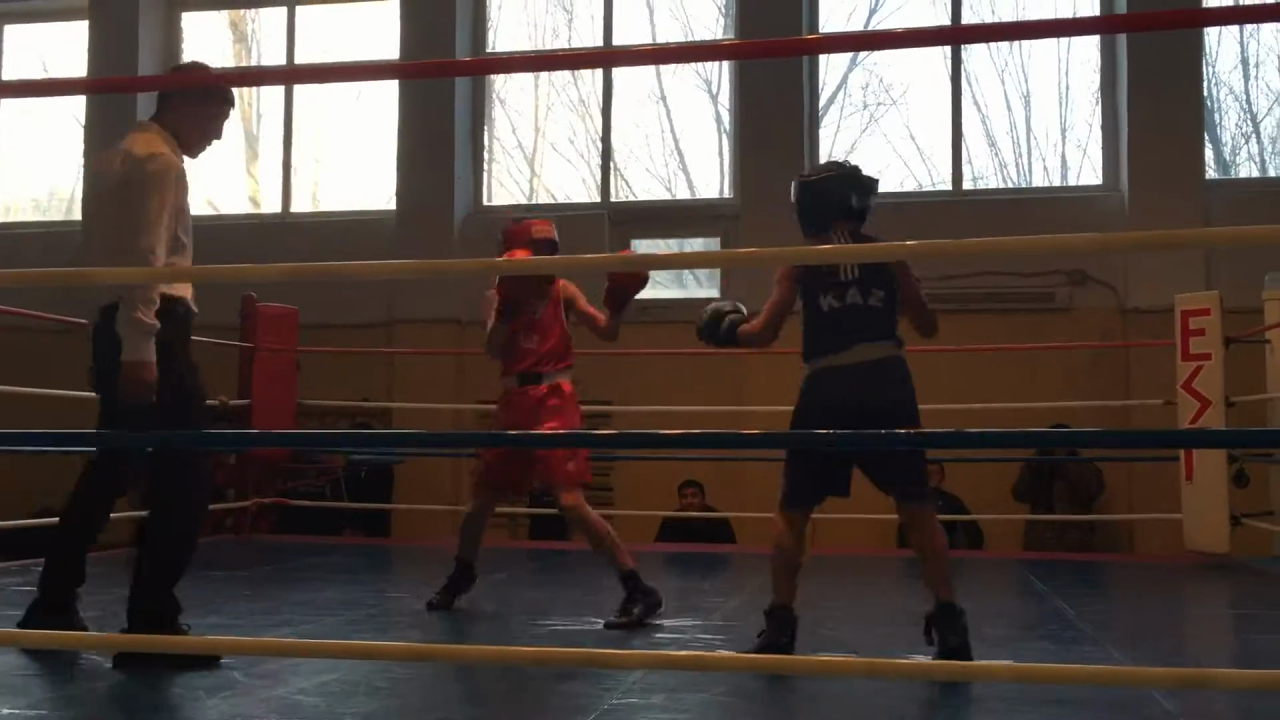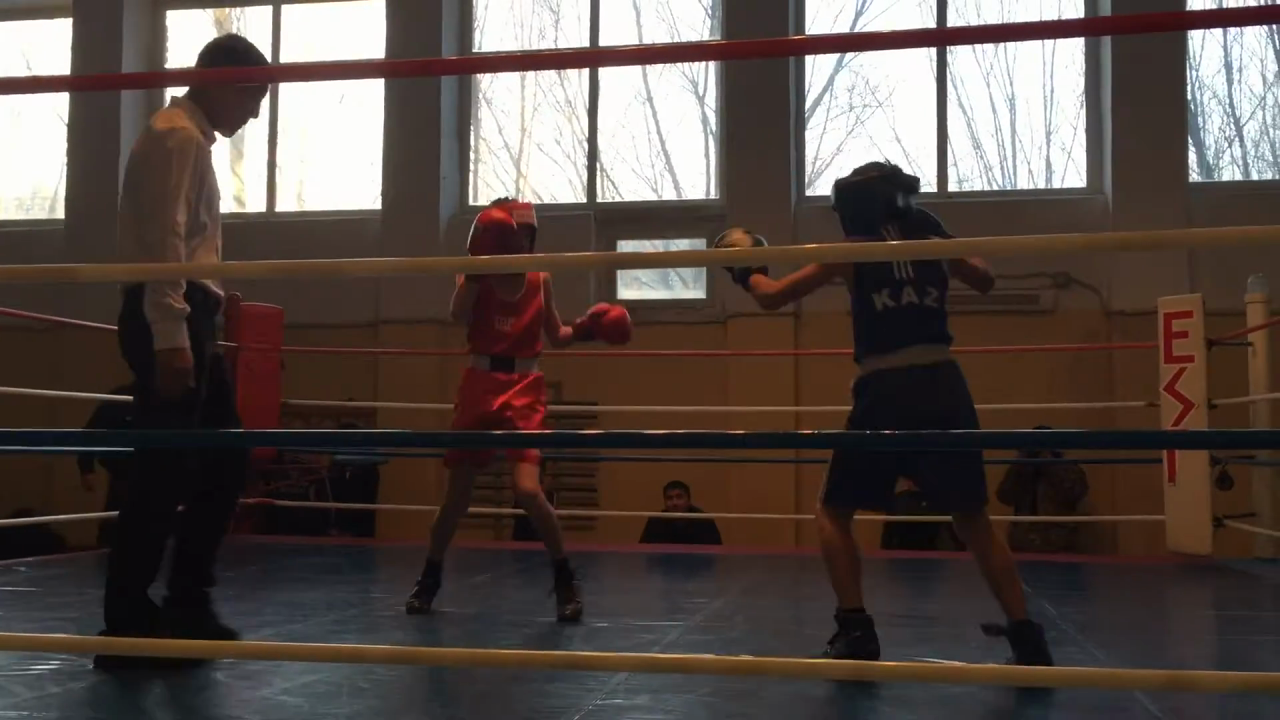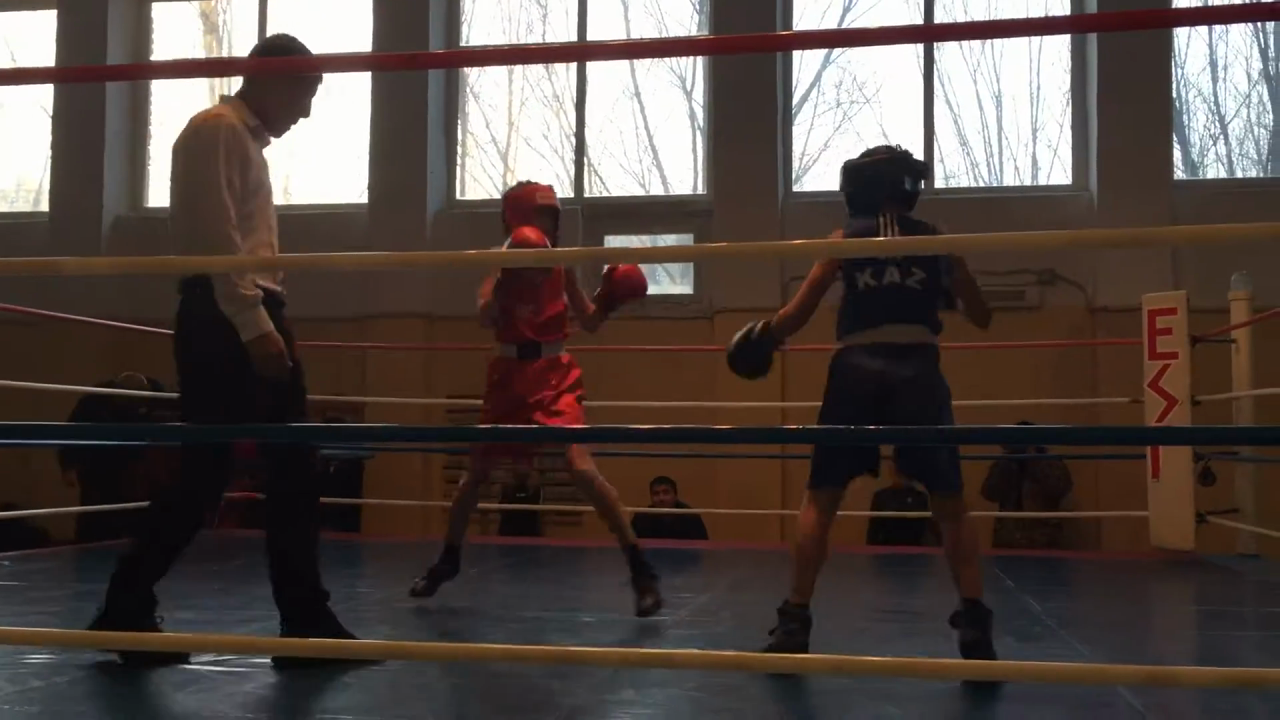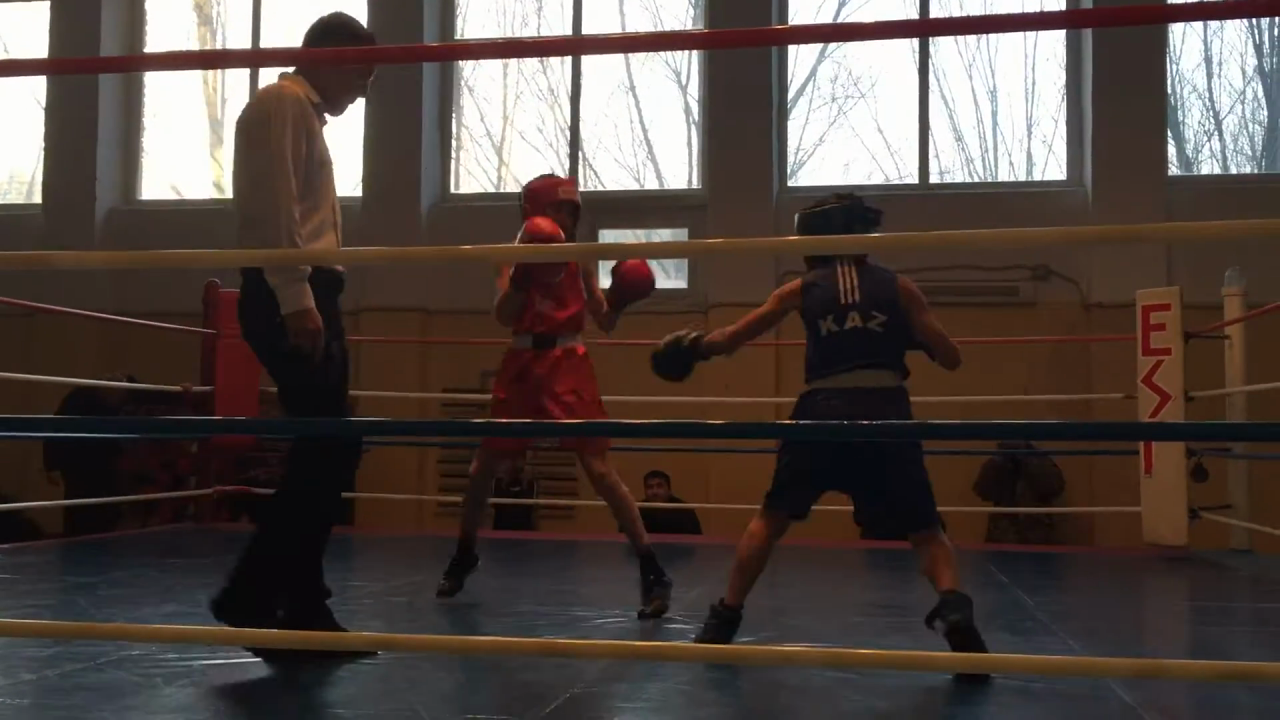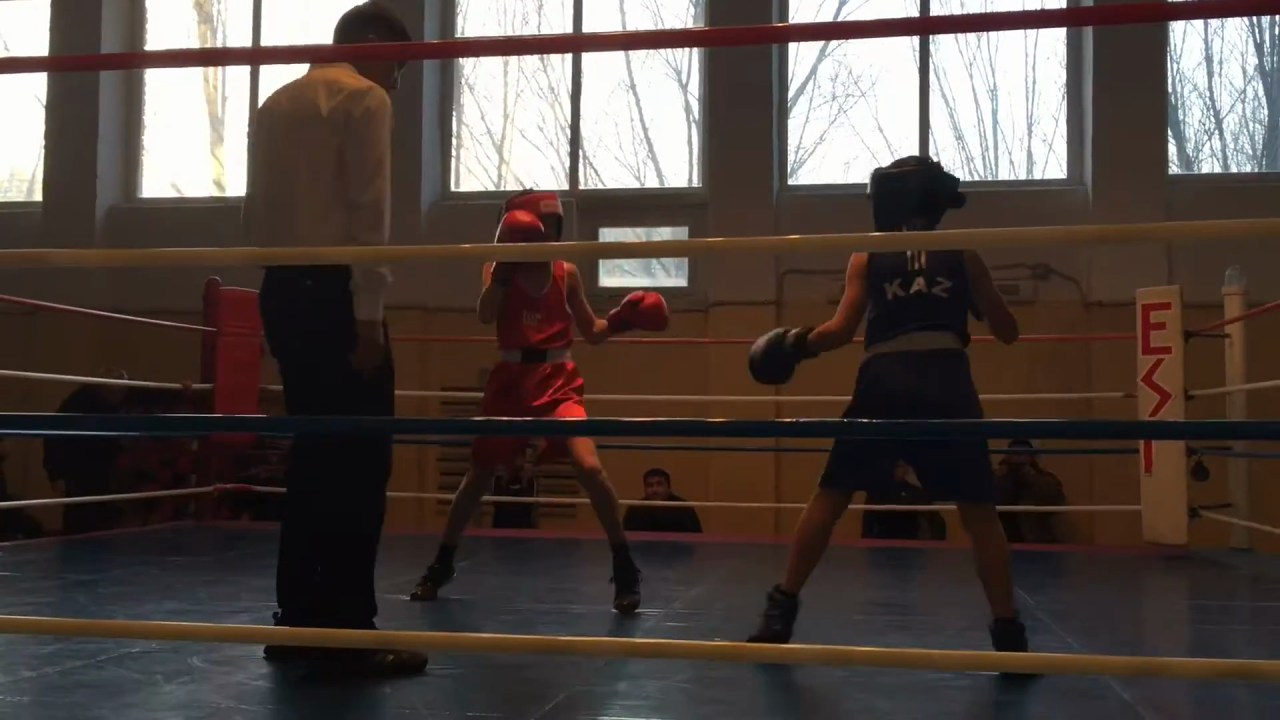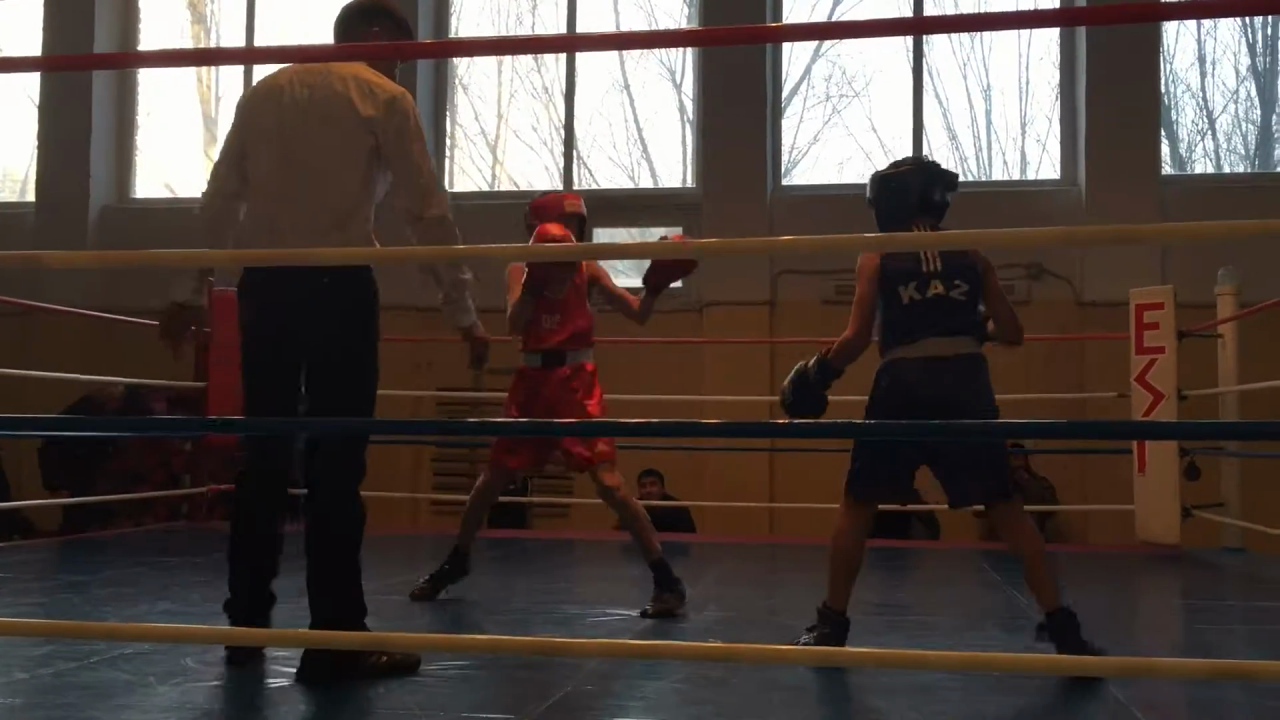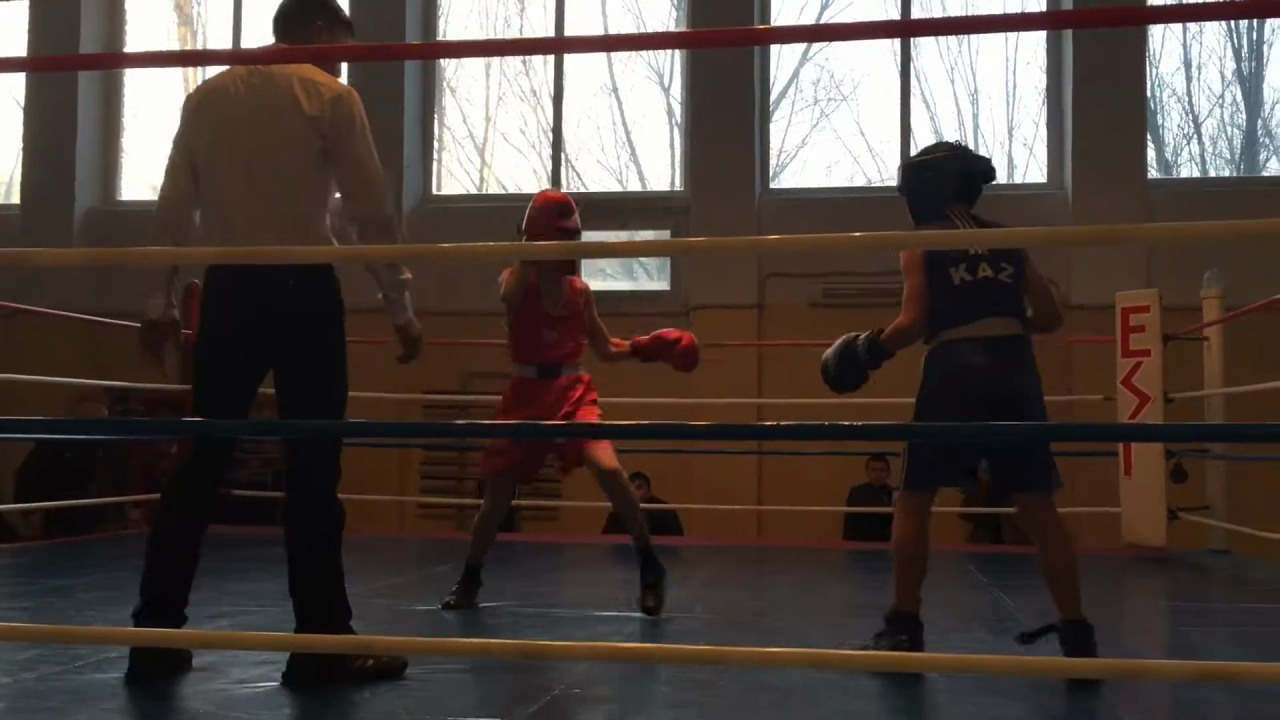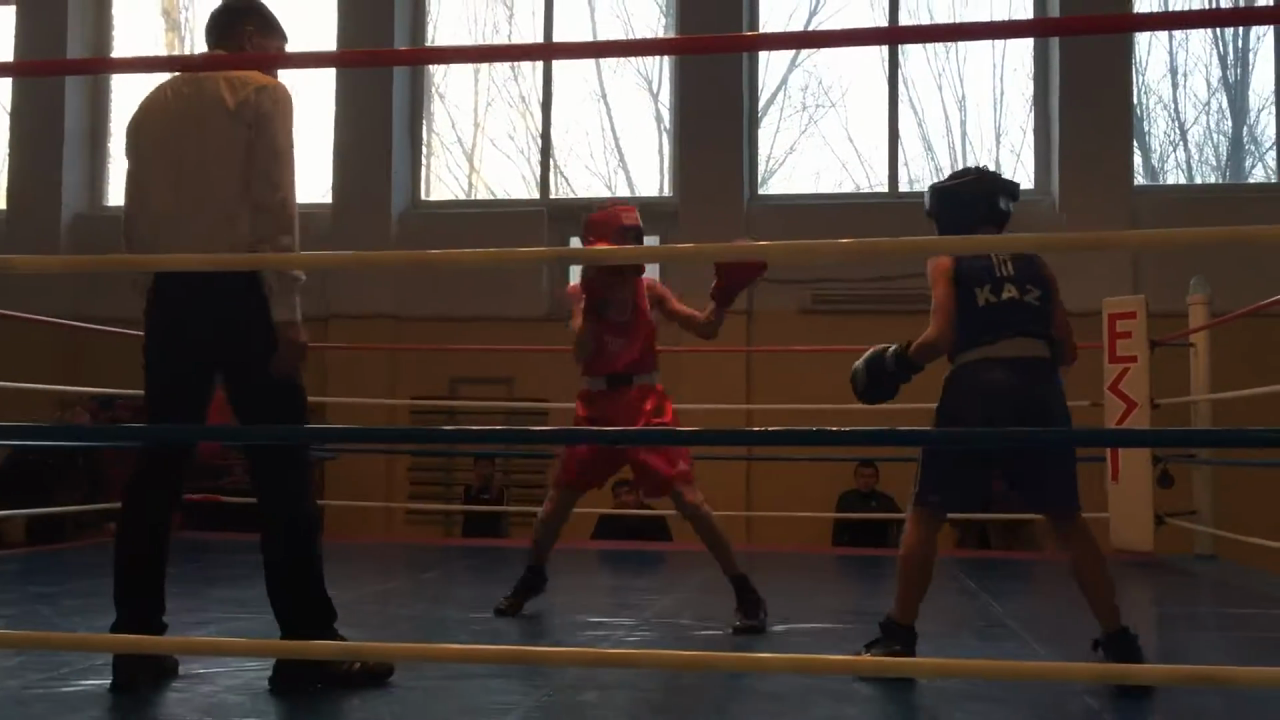
dt=0.3s
person 1, frame 1
left shoulder: (123, 158)
right shoulder: (159, 160)
right elbow: (143, 260)
right wrist: (140, 347)
left hip: (119, 331)
right hip: (151, 332)
left knee: (112, 470)
right knee: (184, 475)
left ankle: (53, 605)
right ankle: (151, 626)
person 1, frame 2
left shoulder: (189, 139)
right shoulder: (176, 136)
right elbow: (162, 243)
right wrist: (171, 336)
left hip: (183, 320)
right hip: (168, 321)
left knee: (221, 464)
right knee: (163, 474)
left ankle: (187, 609)
right ankle: (128, 626)
person 1, frame 3
left shoulder: (248, 142)
right shoulder: (217, 129)
right elbow: (218, 238)
right wrist: (253, 323)
left hip: (257, 319)
right hip: (224, 321)
left knee: (293, 471)
right knee: (203, 474)
left ankle: (305, 620)
right ankle: (125, 612)
person 1, frame 4
left shoulder: (298, 114)
right shoulder: (281, 101)
right elbow: (272, 207)
left wrist: (317, 304)
right wrist: (298, 298)
left hip: (301, 302)
right hip: (289, 301)
left knee: (320, 453)
right knee: (329, 451)
left ankle: (298, 610)
right ankle: (251, 593)
person 1, frame 5
left shoulder: (277, 102)
right shoulder: (363, 97)
left elbow: (258, 212)
right elbow: (368, 209)
right wrist: (369, 308)
left hip: (284, 289)
right hip: (332, 295)
left knee: (316, 455)
right knee: (361, 459)
left ankle: (299, 621)
right ankle: (344, 632)
person 1, frame 6
left shoulder: (263, 92)
right shoulder: (384, 99)
left elbow: (219, 201)
right elbow: (426, 211)
left wrist: (191, 292)
right wrist: (463, 310)
left hip: (265, 285)
right hip: (338, 288)
left knee: (264, 455)
right knee: (336, 462)
left ankle: (247, 621)
right ankle: (336, 639)
person 1, frame 7
left shoulder: (207, 96)
right shoulder: (330, 96)
left elbow: (173, 209)
right elbow: (371, 208)
left wrist: (163, 303)
right wrist: (401, 307)
left hip: (227, 289)
right hip: (300, 288)
left knee: (205, 458)
right knee: (312, 465)
left ankle: (156, 632)
right ankle: (322, 642)
person 1, frame 8
left shoulder: (151, 107)
right shoulder: (261, 92)
left elbow: (136, 225)
right elbow: (274, 207)
right wrist: (286, 311)
left hip: (171, 297)
right hip: (239, 291)
left knee: (160, 466)
right knee: (282, 467)
left ankle: (136, 644)
right ankle: (309, 641)
person 2, frame 1
left shoulder: (800, 259)
right shoulder: (887, 253)
left elbow: (763, 333)
right elbow: (928, 327)
left wrist: (728, 328)
left hip: (828, 390)
right hip: (888, 385)
left knee: (793, 514)
right knee: (917, 509)
left ankle: (779, 625)
right ankle: (947, 619)
person 2, frame 2
left shoulder: (849, 256)
right shoulder: (933, 245)
left elbow: (771, 293)
right elbow: (986, 279)
left wrist: (747, 264)
left hip: (885, 395)
right hip: (944, 391)
left knee: (834, 514)
right knee: (974, 525)
left ankle: (856, 628)
right ankle: (1026, 637)
person 2, frame 3
left shoulder: (845, 239)
right shoulder: (936, 239)
left elbow: (796, 315)
right elbow: (981, 317)
left wrist: (762, 338)
left hip: (855, 373)
right hip: (919, 375)
left knee: (820, 501)
right knee: (950, 504)
left ankle: (794, 621)
right ankle: (973, 619)
person 2, frame 4
left shoulder: (803, 288)
right shoulder: (897, 286)
left elbow: (734, 335)
right elbow: (950, 359)
left wrist: (690, 347)
right wrist: (916, 337)
left hip: (820, 413)
right hip: (883, 413)
left knee: (772, 518)
right knee: (927, 535)
left ankle: (724, 618)
right ankle: (953, 608)
person 2, frame 5
left shoulder: (867, 258)
right shoulder: (962, 254)
left elbow: (840, 332)
right elbow: (1007, 333)
left wrist: (794, 344)
left hip: (884, 381)
right hip: (946, 380)
left knee: (829, 498)
right knee: (978, 512)
left ankle: (781, 610)
right ankle: (1008, 633)
person 2, frame 6
left shoulder: (877, 257)
right shoulder: (971, 254)
left elbow: (858, 337)
right elbow: (1014, 333)
left wrist: (820, 372)
left hip: (904, 385)
right hip: (966, 384)
left knee: (858, 507)
right knee: (1007, 511)
left ankle: (831, 625)
right ankle: (1062, 625)
person 2, frame 7
left shoulder: (920, 243)
right shoulder: (1007, 239)
left elbow: (912, 323)
right elbow: (1050, 318)
left wrist: (868, 350)
left hip: (954, 370)
right hip: (1015, 369)
left knee: (914, 499)
right knee: (1037, 505)
left ankle: (904, 627)
right ankle: (1076, 634)
person 2, frame 8
left shoulder: (947, 261)
right shoulder: (1034, 262)
left elbow: (941, 337)
right elbow: (1065, 350)
left wrist: (898, 362)
left hip: (978, 390)
right hip: (1039, 390)
left knee: (928, 513)
right knee: (1067, 521)
left ankle: (896, 639)
right ankle: (1120, 644)
person 3, frame 1
left shoulder: (563, 291)
right shoulder: (501, 294)
left elbow: (607, 332)
right elbow: (494, 351)
left wrist: (618, 302)
right wrist: (506, 307)
left hip: (555, 403)
right hip: (514, 405)
left knee: (571, 503)
right knee: (481, 503)
left ankle: (638, 591)
right ankle: (462, 575)
person 3, frame 2
left shoulder: (539, 280)
right shoulder: (475, 278)
left elbow: (555, 335)
right elbow: (459, 315)
left wrist: (585, 330)
right wrist: (478, 267)
left hip: (523, 389)
right hip: (478, 387)
left knee: (527, 490)
right knee: (458, 490)
left ankle: (565, 580)
right ankle: (429, 578)
person 3, frame 3
left shoulder: (562, 265)
right shoulder: (498, 264)
left elbow: (588, 319)
right elbow: (485, 319)
left wrist: (608, 299)
right wrist: (505, 275)
left hip: (555, 374)
right hip: (508, 374)
left knee: (581, 468)
right knee: (477, 473)
left ankle: (640, 568)
right ankle: (447, 559)
person 3, frame 4
left shoulder: (580, 259)
right shoulder: (515, 258)
left elbow: (605, 321)
right elbow: (503, 316)
left wrist: (621, 295)
right wrist: (521, 270)
left hip: (570, 368)
right hip: (521, 368)
left knee: (600, 471)
right knee: (483, 468)
left ankle: (653, 574)
right ankle: (464, 557)
person 3, frame 5
left shoulder: (566, 273)
right shoulder: (499, 270)
left elbow: (592, 333)
right elbow: (486, 315)
left wrist: (621, 319)
right wrist: (504, 268)
left hip: (557, 381)
right hip: (510, 380)
left knee: (589, 468)
right knee: (478, 478)
left ankle: (625, 570)
right ankle: (442, 564)
person 3, frame 6
left shoulder: (589, 271)
right shoulder: (521, 270)
left elbow: (640, 313)
right elbow: (516, 322)
left wrist: (656, 281)
right wrist: (536, 277)
left hip: (578, 384)
right hip: (531, 384)
left knee: (610, 483)
right knee: (492, 482)
left ankle: (665, 579)
right ankle: (453, 564)
person 3, frame 7
left shoulder: (580, 290)
right shoulder: (519, 274)
left elbow: (606, 349)
right elbow: (507, 299)
left wrist: (647, 347)
left hip: (573, 394)
right hip: (525, 396)
left knee: (609, 469)
right knee: (497, 497)
left ankle: (649, 565)
right ankle: (469, 579)
person 3, frame 8
left shoulder: (648, 288)
right shoulder: (578, 292)
left elbow: (705, 328)
right elbow: (582, 357)
left wrist: (725, 293)
right wrist: (595, 303)
left hip: (646, 404)
right hip: (597, 406)
left knee: (689, 501)
right knee: (558, 503)
left ankle: (747, 594)
right ankle: (531, 579)
